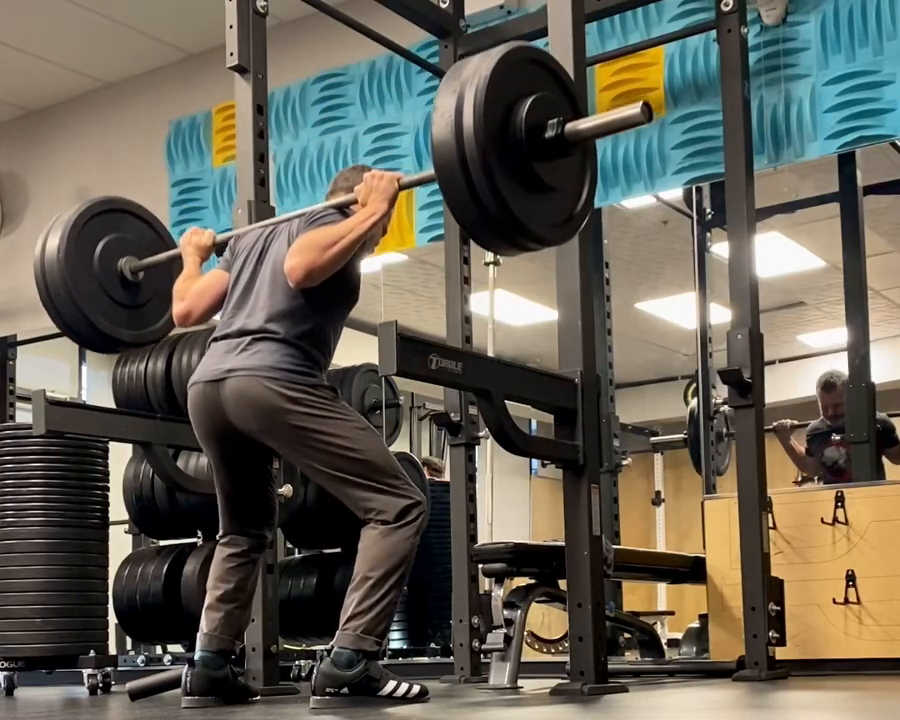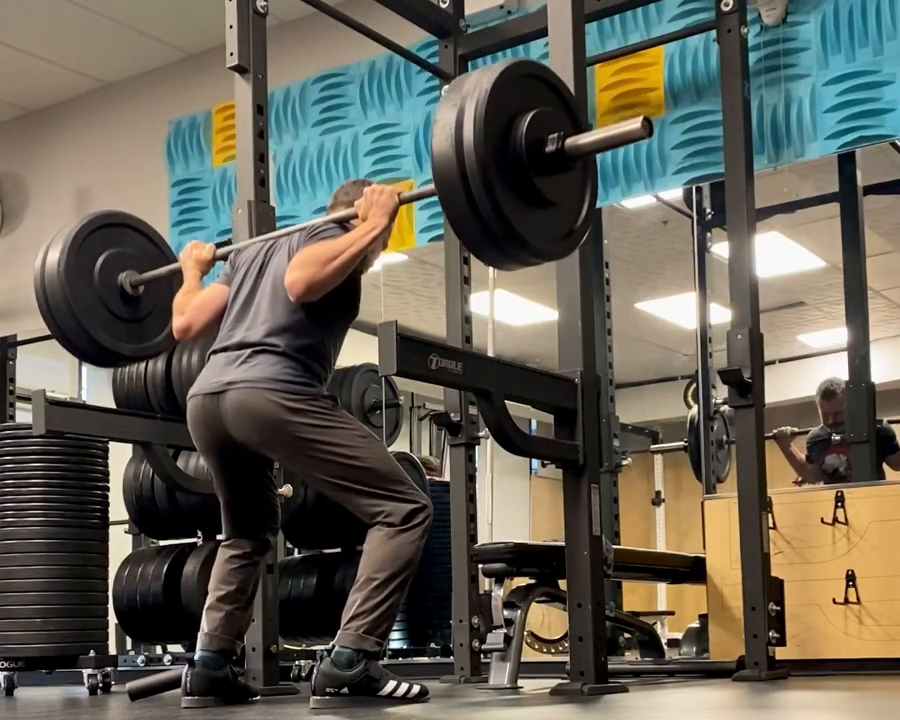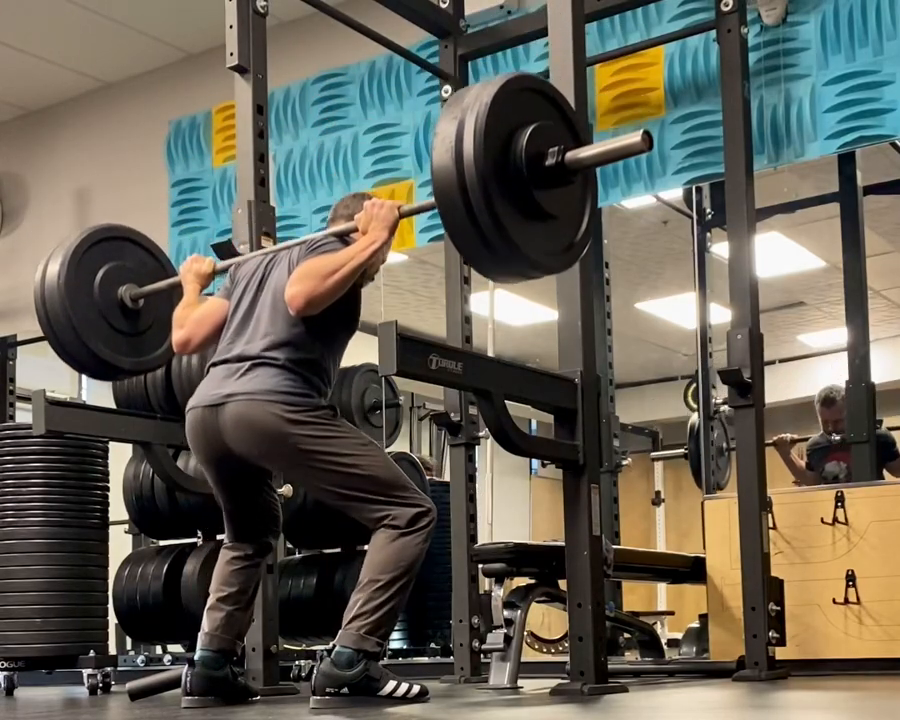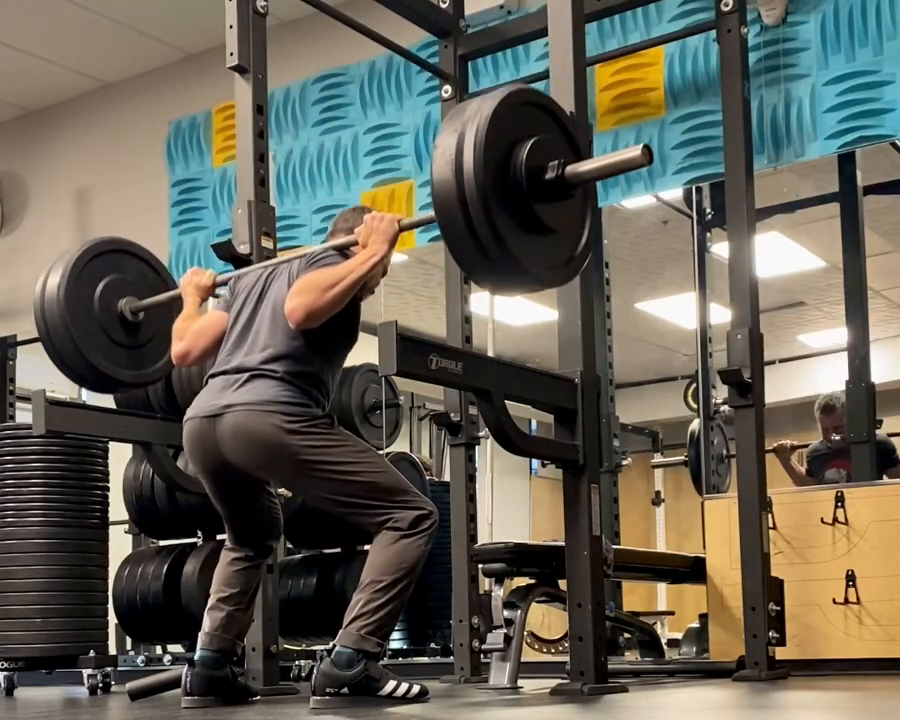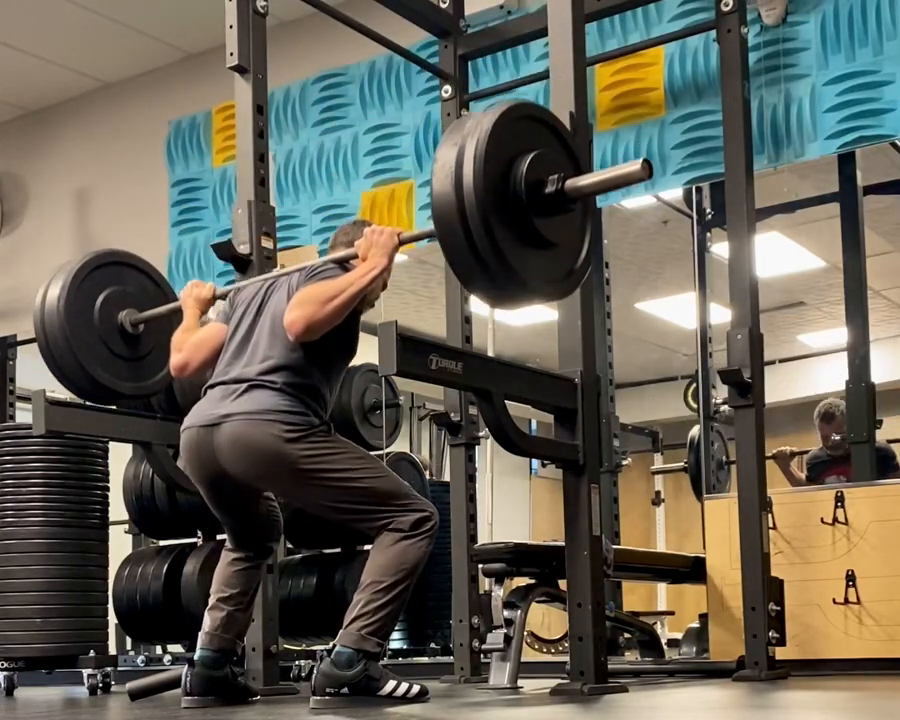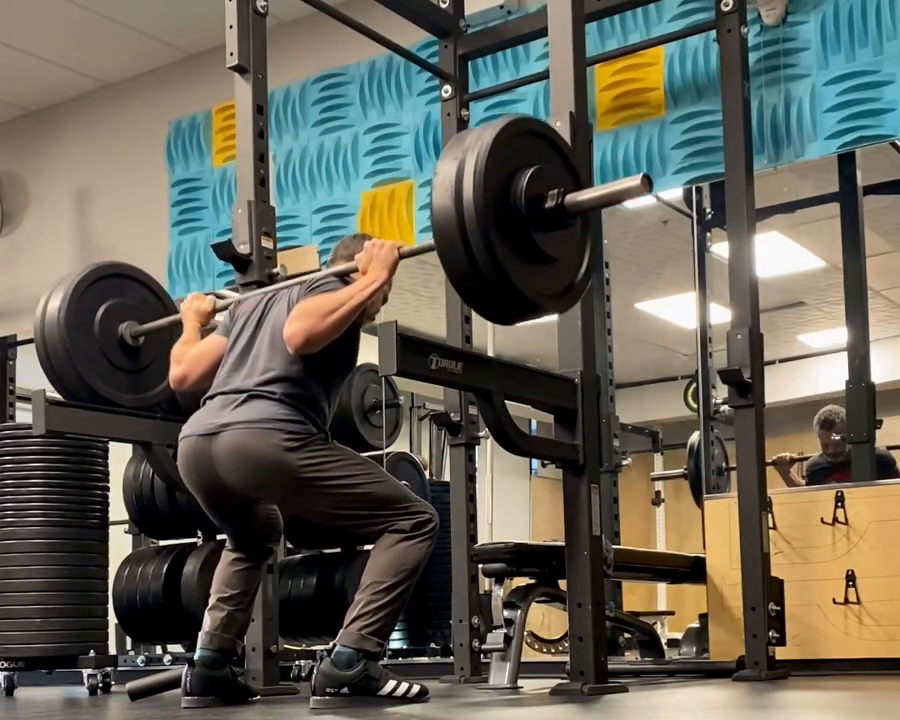
dt=0.1s
person 1, frame 1
left shoulder: (253, 236)
right shoulder: (336, 222)
left elbow: (185, 310)
right elbow: (301, 268)
left wrist: (192, 257)
right wrist: (376, 208)
left hip: (207, 386)
right hip: (273, 381)
left knee: (245, 528)
right knee: (397, 506)
left ankle: (210, 664)
right ankle: (349, 663)
person 1, frame 2
left shoulder: (254, 250)
right shoulder: (339, 236)
left elbow: (186, 324)
right elbow: (301, 281)
left wrist: (193, 270)
right wrist: (376, 224)
left hip: (206, 400)
right hip: (271, 394)
left knee: (249, 531)
right knee: (403, 509)
left ankle: (209, 665)
right ankle: (348, 664)
person 1, frame 3
left shoulder: (253, 264)
right shoulder: (337, 249)
left elbow: (185, 337)
right elbow: (301, 295)
left wrist: (193, 284)
right wrist: (376, 237)
left hip: (205, 413)
right hip: (272, 406)
left knee: (250, 535)
right knee: (408, 514)
left ankle: (210, 666)
right ankle: (349, 664)
person 1, frame 4
left shoulder: (254, 277)
right shoulder: (337, 263)
left elbow: (184, 350)
right elbow: (300, 308)
left wrist: (193, 298)
right wrist: (375, 251)
left hip: (201, 424)
right hip: (267, 418)
left knee: (252, 536)
right knee: (410, 516)
left ankle: (210, 665)
right ankle: (348, 665)
person 1, frame 5
left shoulder: (253, 289)
right shoulder: (335, 274)
left elbow: (182, 361)
right elbow: (299, 321)
left wrist: (192, 310)
right wrist: (376, 263)
left hip: (199, 434)
right hip: (266, 428)
left knee: (252, 538)
right knee: (411, 519)
left ankle: (209, 666)
right ankle: (348, 665)
person 1, frame 6
left shoulder: (254, 302)
right shoulder: (337, 290)
left elbow: (182, 375)
right elbow: (299, 334)
left wrist: (192, 323)
right wrist: (375, 278)
left hip: (195, 446)
right hip: (262, 439)
left knee: (253, 539)
right knee: (412, 520)
left ankle: (210, 666)
right ankle: (348, 665)
